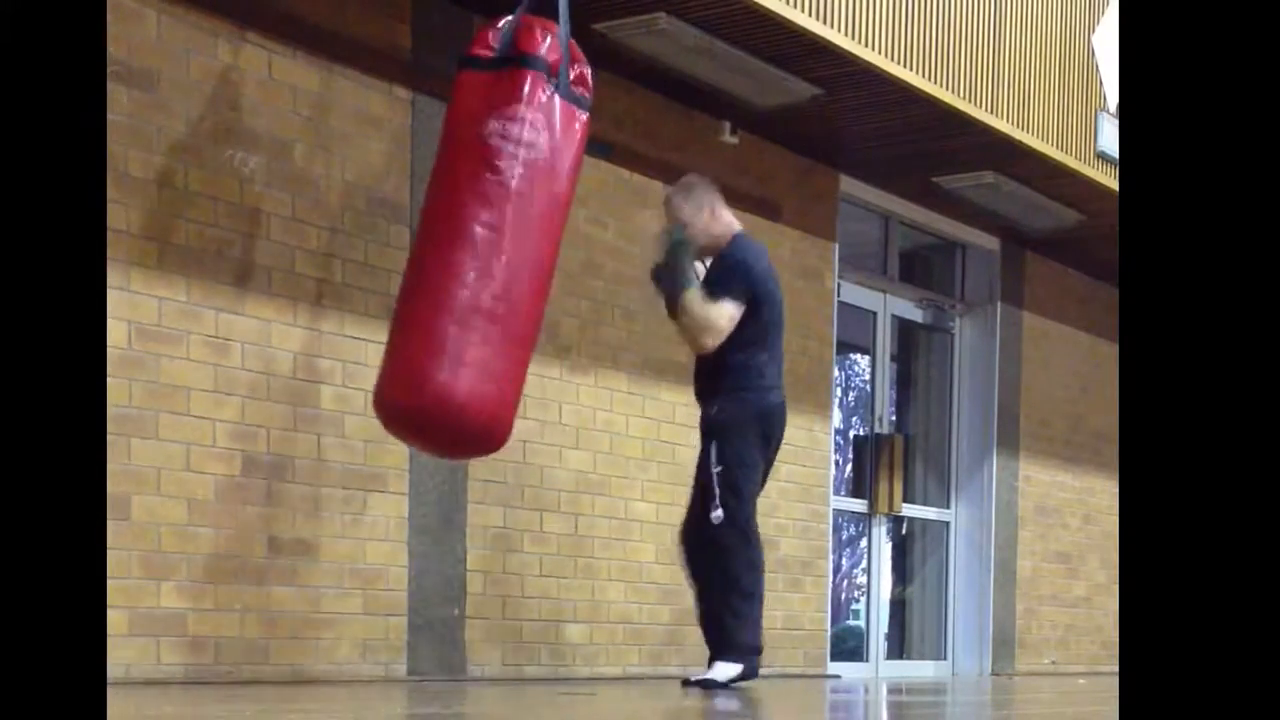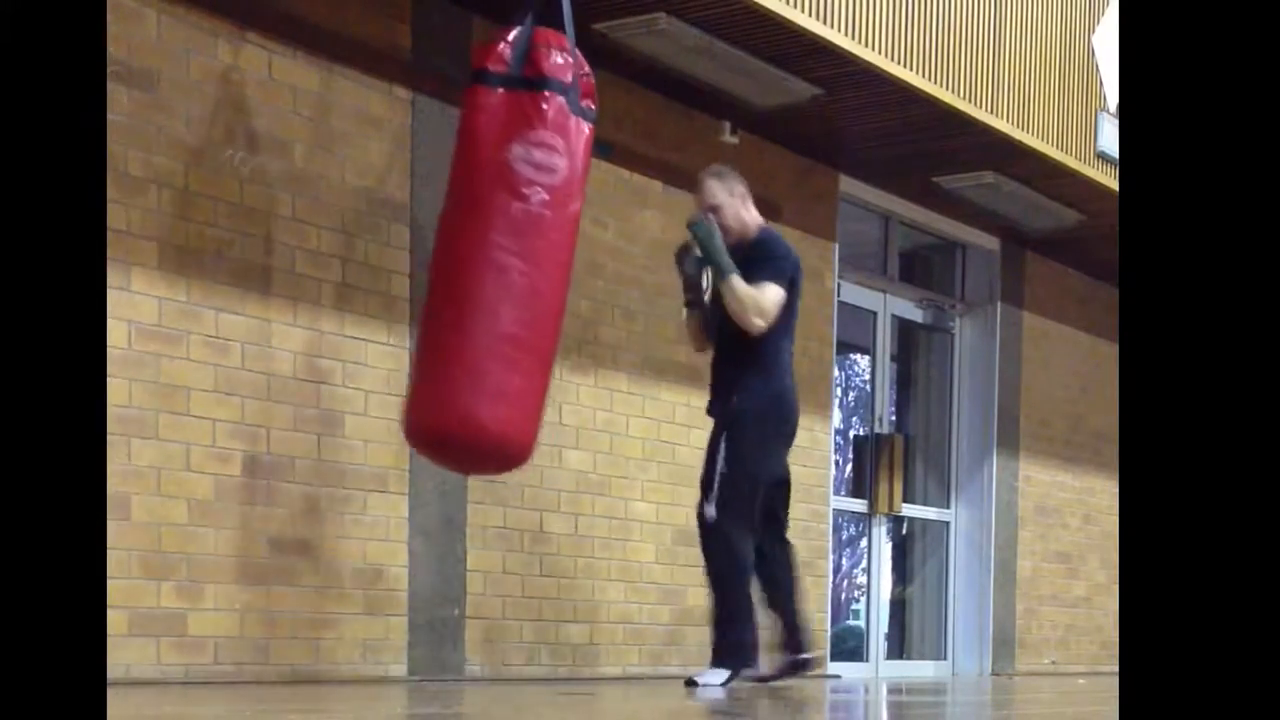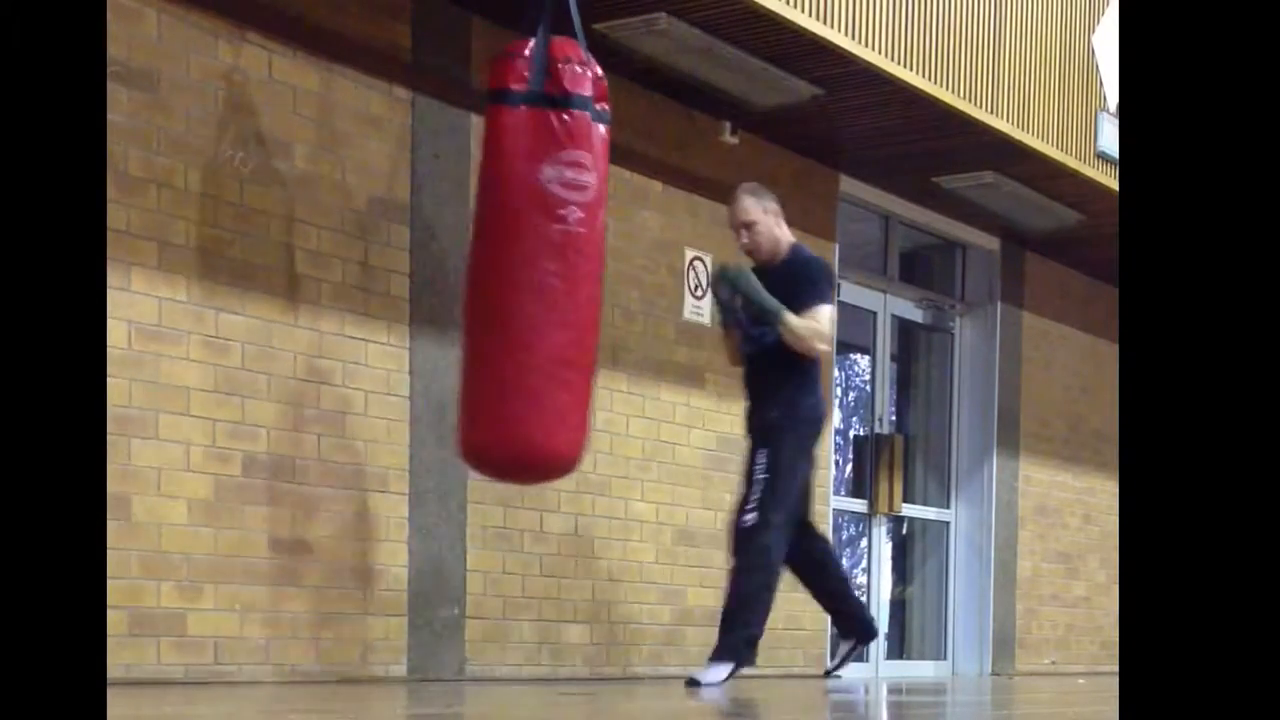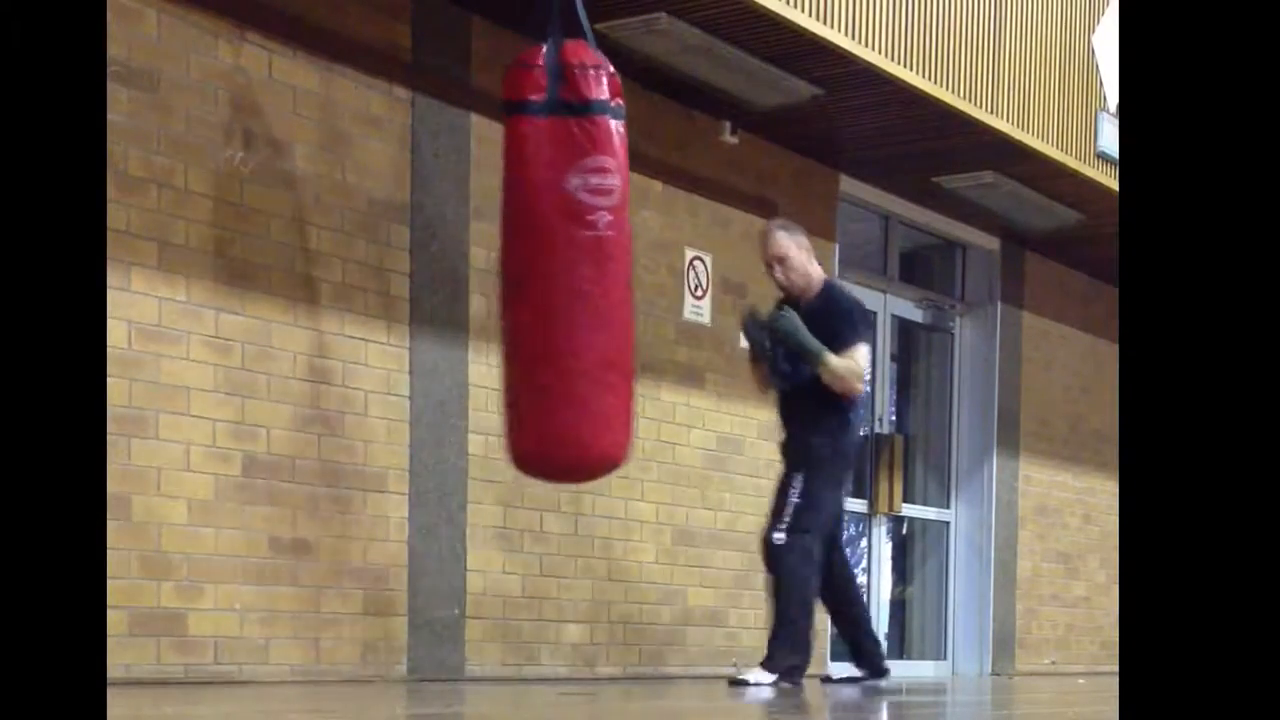
dt=0.2s
person 1, frame 1
left shoulder: (734, 261)
right shoulder: (737, 259)
left elbow: (709, 337)
right elbow: (706, 337)
left wrist: (685, 269)
right wrist: (674, 297)
left hip: (737, 412)
right hip: (751, 411)
left knee: (726, 527)
right knee: (702, 531)
left ankle: (738, 651)
right ankle: (731, 652)
person 1, frame 2
left shoulder: (770, 251)
right shoulder: (731, 260)
left elbow: (757, 319)
right elbow: (702, 338)
left wrist: (719, 259)
right wrist: (691, 281)
left hip: (754, 405)
right hip: (763, 407)
left knee: (723, 525)
right knee: (763, 530)
left ankle: (734, 654)
right ankle: (795, 646)
person 1, frame 3
left shoulder: (809, 270)
right shoulder: (755, 277)
left elbow: (819, 343)
right elbow: (737, 356)
left wrist: (765, 304)
right wrist: (728, 309)
left hip: (790, 416)
right hip: (772, 417)
left knee: (756, 529)
right knee: (792, 530)
left ankle: (732, 651)
right ankle: (855, 623)
person 1, frame 4
left shoulder: (843, 307)
right shoulder: (785, 310)
left elbow: (855, 382)
right elbow: (768, 383)
left wrist: (806, 346)
right wrist: (759, 350)
left hip: (826, 446)
right hip: (804, 444)
left knee: (786, 545)
right knee: (823, 552)
left ankle: (785, 660)
right ankle: (869, 657)
